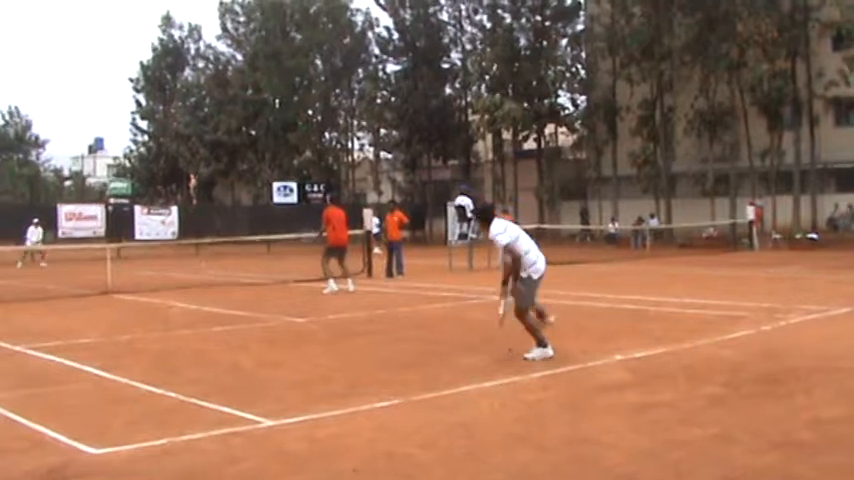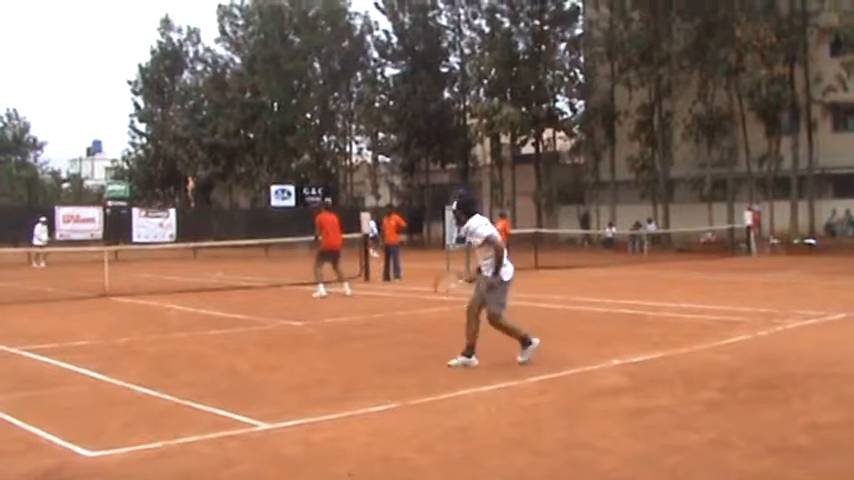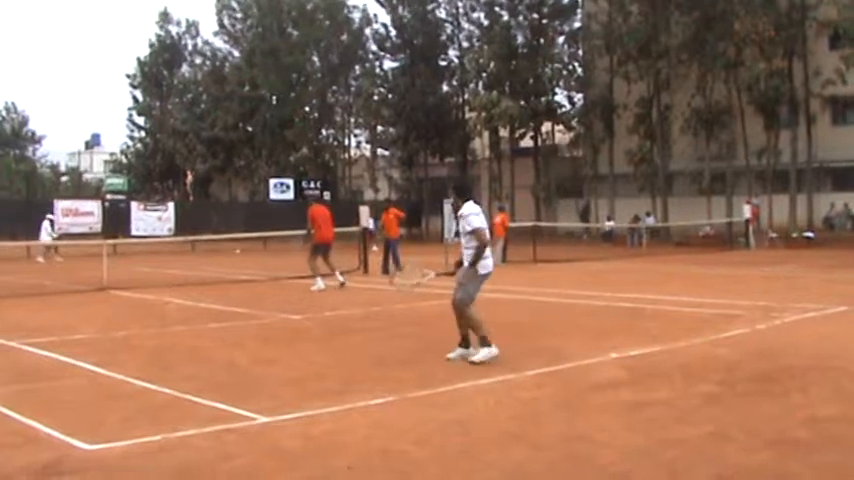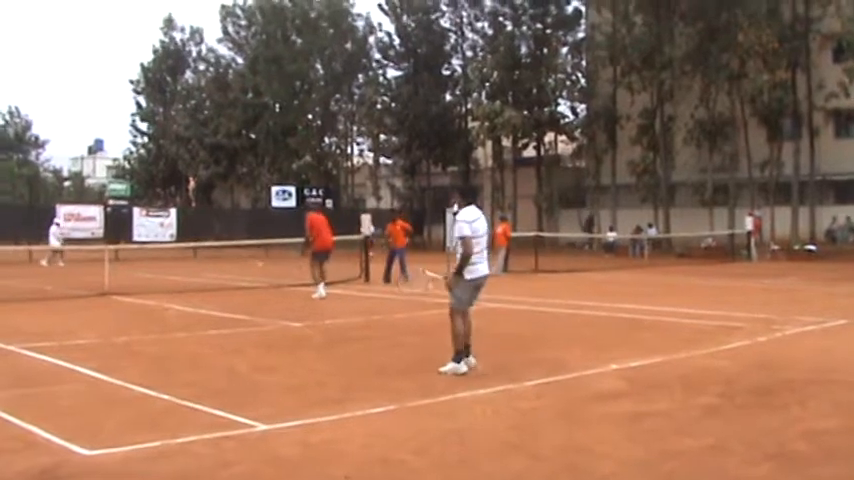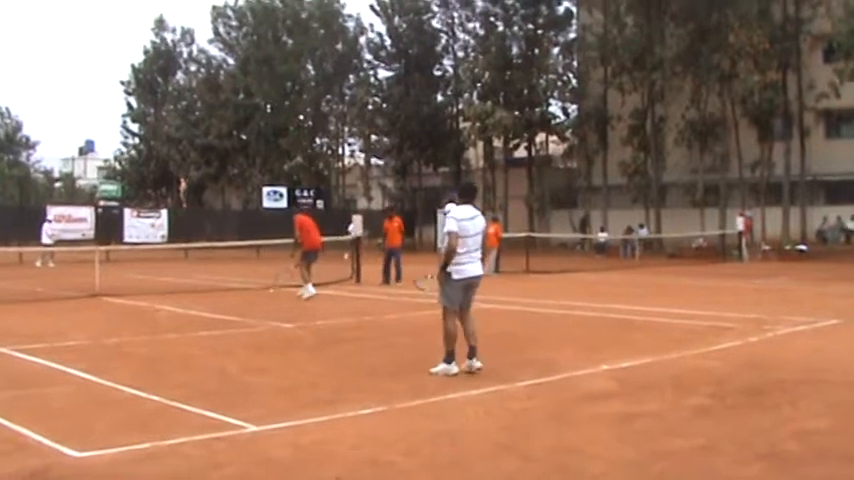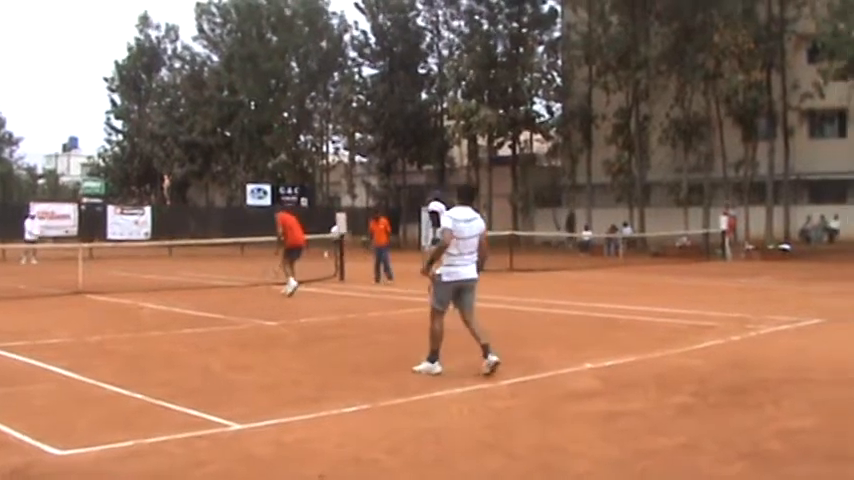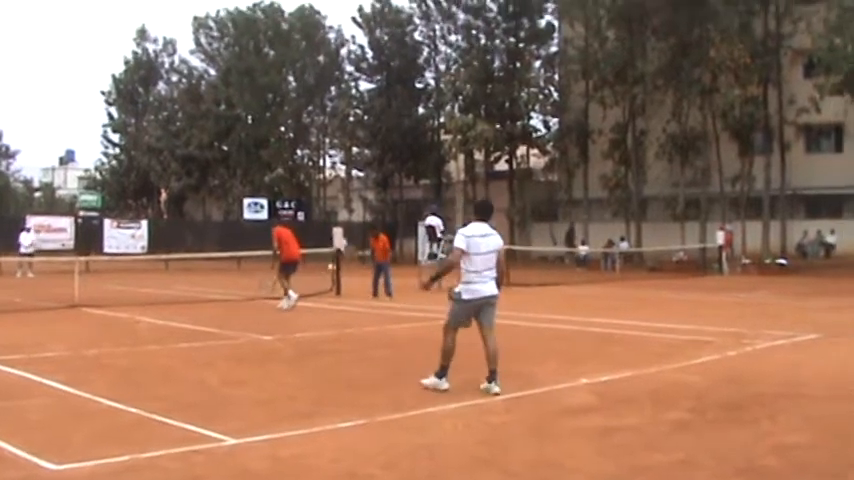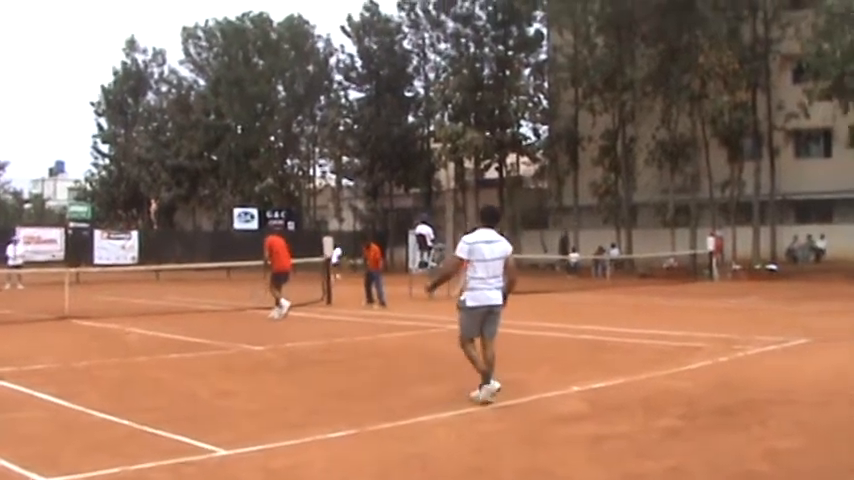
dt=0.2s
person 1, frame 1
left shoulder: (497, 233)
right shoulder: (501, 224)
left elbow: (516, 255)
left wrist: (510, 282)
right wrist: (505, 283)
left hip: (531, 271)
right hip: (537, 263)
left knee: (520, 312)
right knee: (517, 294)
left ankle: (543, 347)
right ankle: (543, 317)
person 1, frame 2
left shoulder: (475, 227)
right shoulder: (477, 223)
left elbow: (499, 247)
left wrist: (495, 275)
right wrist: (477, 273)
left hip: (498, 277)
right hip: (488, 274)
left knee: (494, 318)
right knee: (472, 311)
left ankle: (528, 342)
right ankle: (468, 355)
person 1, frame 3
left shoulder: (470, 214)
right shoulder: (469, 211)
left elbow: (484, 241)
left wrist: (471, 267)
right wrist: (462, 264)
left hip: (477, 268)
right hip: (470, 266)
left knee: (462, 306)
right knee: (457, 303)
left ankle: (487, 346)
right ankle: (465, 347)
person 1, frame 4
left shoulder: (462, 219)
right shoulder: (479, 215)
left elbow: (467, 251)
left wrist: (456, 274)
left hip: (468, 274)
right hip: (480, 271)
left knee: (456, 313)
right knee: (463, 311)
left ankle: (458, 361)
right ankle: (466, 355)
person 1, frame 5
left shoulder: (453, 216)
right shoulder: (480, 217)
left elbow: (452, 247)
right elbow: (483, 248)
left wrist: (442, 269)
left hip: (457, 273)
right hip: (475, 272)
left knee: (449, 315)
right knee: (465, 314)
left ankle: (449, 362)
right ankle: (472, 358)
person 1, frame 6
left shoulder: (449, 216)
right shoulder: (479, 220)
left elbow: (444, 242)
right elbow: (483, 253)
left wrist: (429, 263)
right wrist: (476, 272)
left hip: (448, 275)
right hip: (469, 275)
left knee: (437, 316)
right knee: (469, 317)
left ankle: (433, 361)
right ankle: (488, 355)
person 1, frame 7
left shoulder: (464, 233)
right shoulder: (496, 237)
left elbow: (452, 261)
right elbow: (501, 269)
left wrist: (432, 280)
right wrist: (496, 289)
left hip: (468, 293)
right hip: (489, 292)
left knee: (450, 330)
right knee: (488, 334)
left ankle: (441, 377)
right ankle: (492, 381)
person 1, frame 8
left shoulder: (469, 240)
right shoulder: (504, 243)
left elbow: (450, 269)
right elbow: (512, 278)
left wrist: (433, 285)
right wrist: (504, 297)
left hip: (473, 300)
right hip: (495, 300)
left knee: (467, 342)
right knee: (488, 343)
left ankle: (488, 381)
right ankle: (484, 388)
